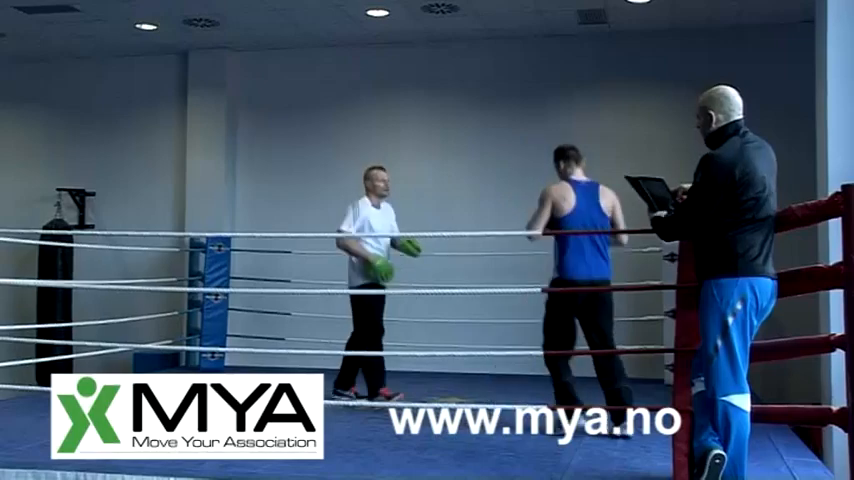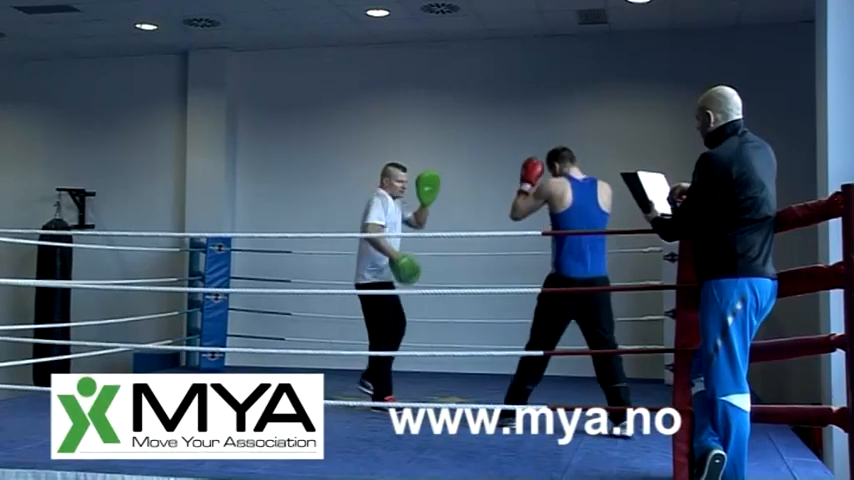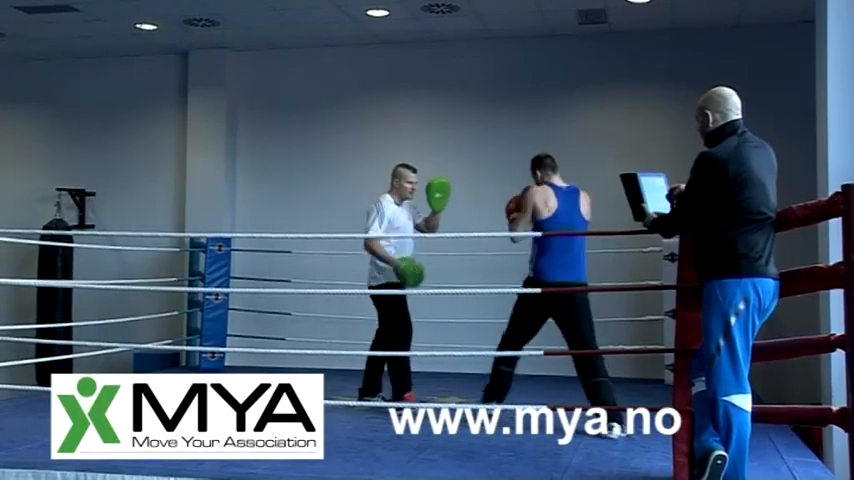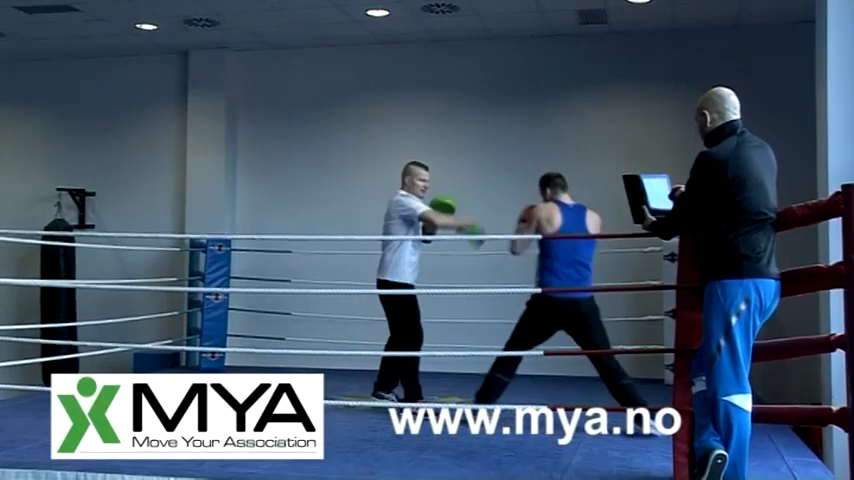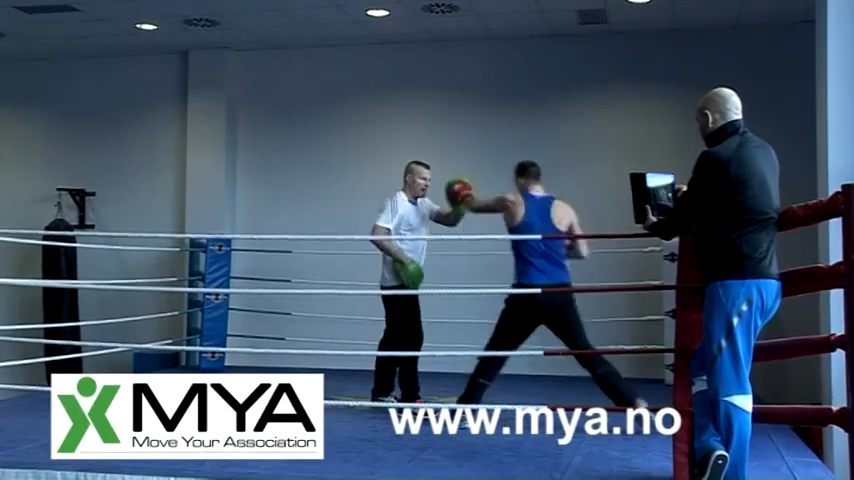
dt=0.4s
person 1, frame 1
left shoulder: (719, 160)
right shoulder: (761, 150)
left elbow: (691, 224)
left wrist: (660, 221)
right wrist: (697, 192)
left hip: (732, 281)
right hip: (758, 278)
left knee: (726, 380)
right knee: (706, 369)
person 1, frame 2
left shoulder: (717, 159)
right shoulder: (761, 150)
left elbow: (690, 224)
left wrist: (660, 221)
right wrist: (695, 191)
left hip: (731, 281)
right hip: (759, 278)
left knee: (726, 380)
right knee: (706, 369)
person 1, frame 3
left shoulder: (715, 158)
right shoulder: (762, 151)
left elbow: (685, 219)
left wrist: (654, 221)
right wrist: (692, 192)
left hip: (733, 280)
right hip: (760, 278)
left knee: (728, 381)
right knee: (707, 368)
person 1, frame 4
left shoulder: (714, 158)
right shoulder: (761, 151)
left elbow: (686, 219)
left wrist: (655, 225)
right wrist: (691, 195)
left hip: (734, 281)
right hip: (762, 278)
left knee: (728, 380)
right knee: (706, 367)
person 1, frame 5
left shoulder: (716, 157)
right shoulder: (763, 151)
left elbow: (688, 218)
left wrist: (655, 225)
right wrist: (691, 196)
left hip: (735, 281)
right hip: (764, 279)
left knee: (728, 380)
right knee: (706, 367)
person 2, frame 1
left shoulder: (555, 192)
right shoulder: (607, 194)
left elbow: (533, 233)
right elbow: (622, 239)
left wrist: (551, 226)
left hip: (567, 284)
right hip: (599, 285)
left knee: (557, 350)
right knee: (605, 351)
left ankle: (570, 409)
right ankle: (622, 418)
person 2, frame 2
left shoulder: (552, 186)
right shoulder: (604, 190)
left elbow: (516, 214)
left wrist: (526, 186)
left hip: (564, 281)
right hip: (597, 282)
left knee: (539, 347)
right knee: (606, 349)
left ankle: (511, 412)
right ankle: (621, 417)
person 2, frame 3
left shoulder: (536, 194)
right shoulder: (584, 198)
left elbow: (516, 235)
left wrist: (514, 215)
left hip: (541, 286)
right hip: (574, 288)
left knee: (511, 345)
right knee: (589, 353)
left ankle: (491, 405)
right ankle: (611, 419)
person 2, frame 4
left shoulder: (542, 212)
right shoulder: (592, 218)
left elbow: (516, 249)
left wrist: (524, 224)
left hip: (548, 302)
right hip: (582, 303)
left knee: (511, 352)
right knee: (606, 362)
left ankle: (482, 408)
right ankle: (642, 416)
person 2, frame 5
left shoulder: (511, 202)
right shoulder: (564, 210)
left elbow: (474, 207)
right elbow: (582, 253)
left wrist: (465, 198)
left hip: (527, 294)
right hip: (559, 293)
left knee: (496, 352)
right knee: (586, 353)
right ankle: (634, 404)
person 3, frame 1
left shoulder: (388, 211)
right shoulder: (358, 207)
left elbow: (393, 239)
right elbow: (342, 240)
left wrist: (404, 244)
right wrist: (369, 257)
left hip: (379, 280)
right hip: (363, 281)
left knee: (362, 333)
right knee: (372, 333)
left ankle: (343, 386)
right ankle: (379, 391)
person 3, frame 2
left shoulder: (394, 203)
right shoulder: (380, 200)
left elbow: (417, 223)
right elbow: (370, 232)
left wrist: (426, 199)
right wrist: (395, 255)
left hip: (384, 279)
right hip: (371, 279)
left knee: (397, 327)
right knee: (382, 335)
left ankle: (370, 377)
right ankle: (383, 396)
person 3, frame 3
left shoulder: (407, 207)
right shoulder: (382, 206)
left elbow: (429, 227)
right elbow: (370, 243)
left wrist: (436, 208)
right wrist: (394, 262)
left hip: (393, 281)
right hip: (385, 281)
left knee: (387, 336)
right knee: (401, 333)
left ankle: (369, 391)
right ankle: (403, 394)
person 3, frame 4
left shoulder: (408, 203)
right shoulder: (403, 201)
left elbow: (425, 235)
right elbow: (435, 219)
left wrist: (443, 225)
right wrist: (465, 223)
left hip: (396, 280)
right hip: (395, 280)
left knee: (401, 335)
right knee: (411, 336)
left ankle: (384, 387)
right ankle: (412, 399)
person 3, frame 5
left shoulder: (423, 203)
right shoulder: (396, 202)
left elbow: (449, 220)
right elbow: (377, 235)
left wrist: (459, 207)
right wrist: (403, 259)
left hip: (403, 282)
right hip: (398, 282)
left knee: (394, 337)
right knee: (411, 337)
left ankle: (382, 393)
right ankle: (410, 399)
